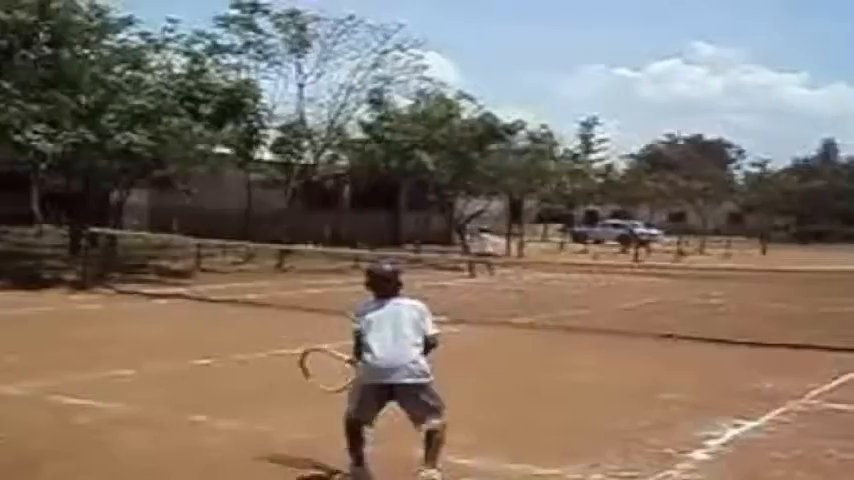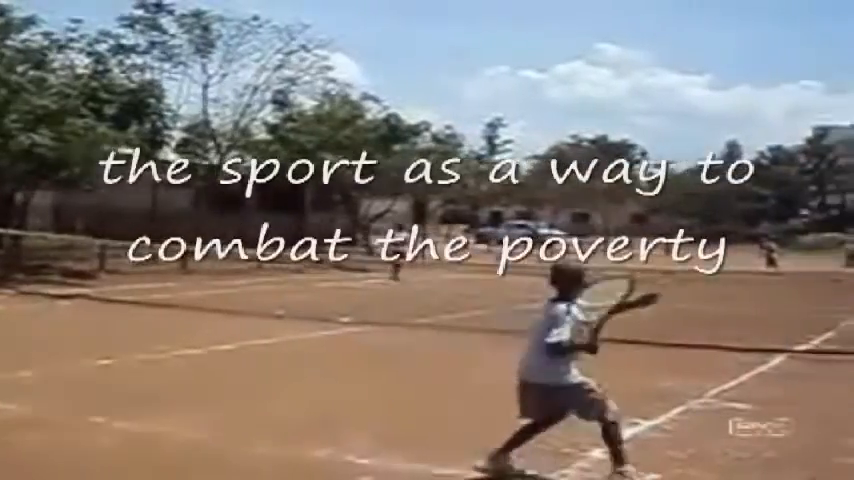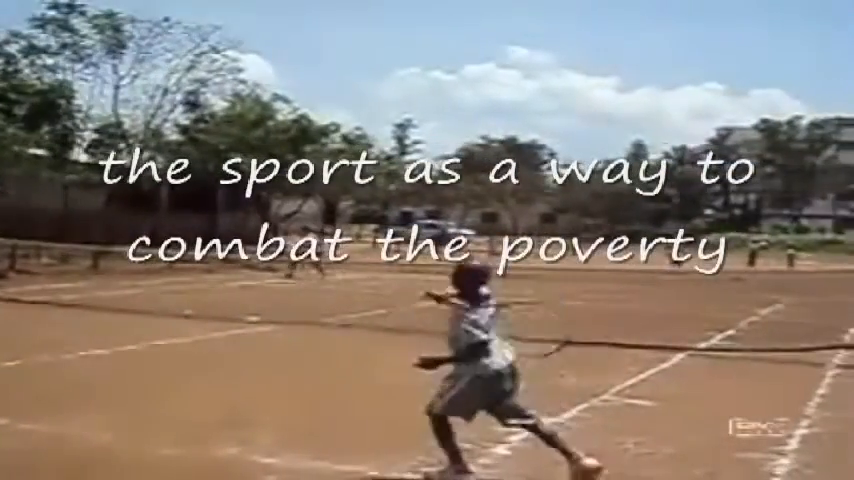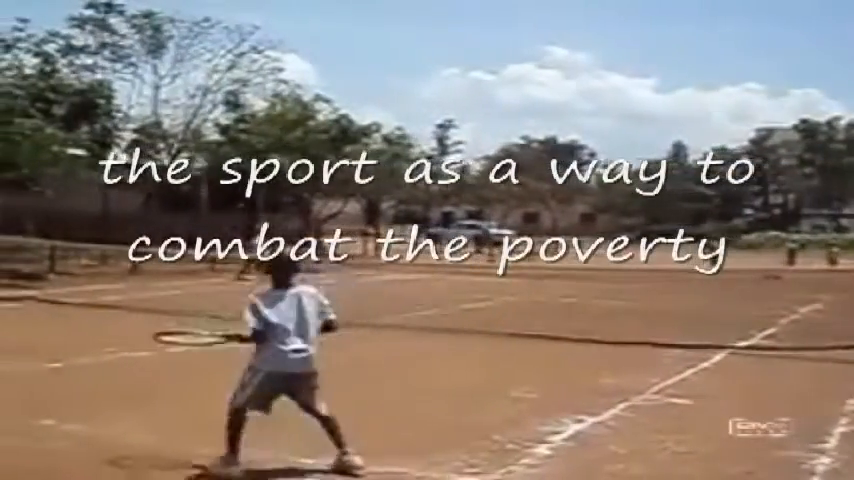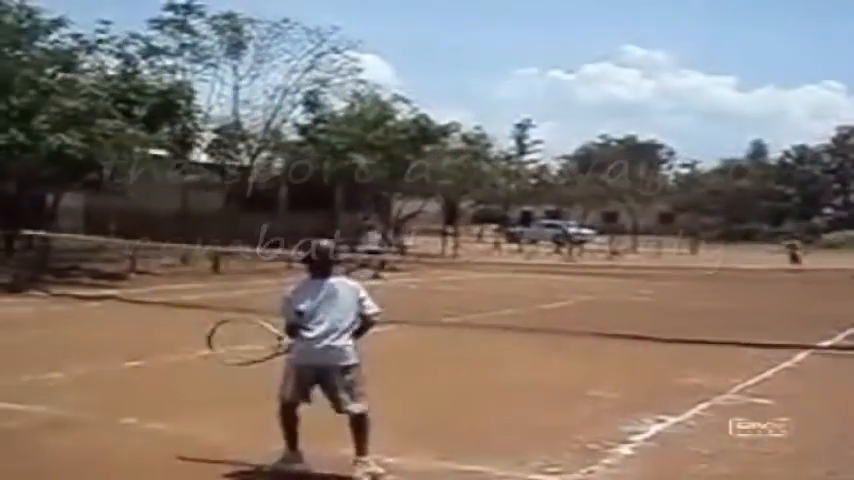
dt=1s
person 1, frame 1
left shoulder: (363, 311)
right shoulder: (417, 307)
left elbow: (358, 349)
right elbow: (431, 342)
left hip: (374, 371)
right hip: (413, 371)
left knee: (354, 418)
right knee: (436, 423)
person 1, frame 2
left shoulder: (562, 305)
right shoulder: (564, 312)
right elbow: (554, 348)
left wrist: (635, 303)
right wrist: (584, 346)
left hip: (531, 376)
right hip: (558, 379)
left knee: (546, 418)
right knee: (608, 415)
left ankle: (499, 456)
person 1, frame 3
left shoulder: (464, 315)
right shoulder: (482, 295)
left elbow: (478, 350)
left wrist: (439, 361)
right wrist: (446, 297)
left hip: (478, 372)
right hip: (502, 367)
left knee: (437, 412)
right knee: (528, 421)
right ankle: (577, 460)
person 1, frame 4
left shoulder: (260, 301)
right shoulder: (313, 295)
left elbow: (259, 336)
right elbow: (332, 325)
left wrist: (245, 339)
left hip: (270, 365)
right hip: (304, 364)
left knee: (238, 407)
right knee: (318, 410)
left ankle: (231, 459)
right ankle: (346, 455)
person 1, frame 5
left shoulder: (297, 292)
right shoulder: (352, 288)
left elbow: (291, 329)
right elbow: (370, 319)
left hip: (305, 356)
right hip: (341, 355)
left knee: (288, 403)
right knee: (357, 408)
left ankle: (292, 455)
